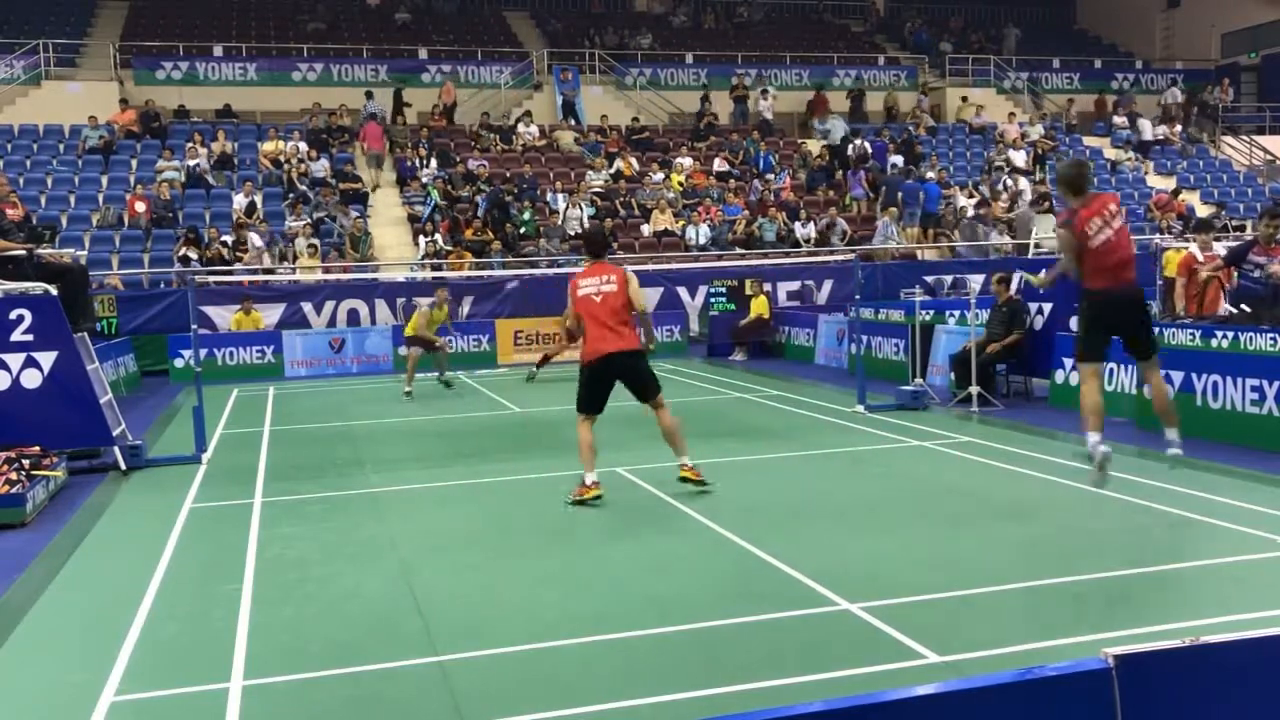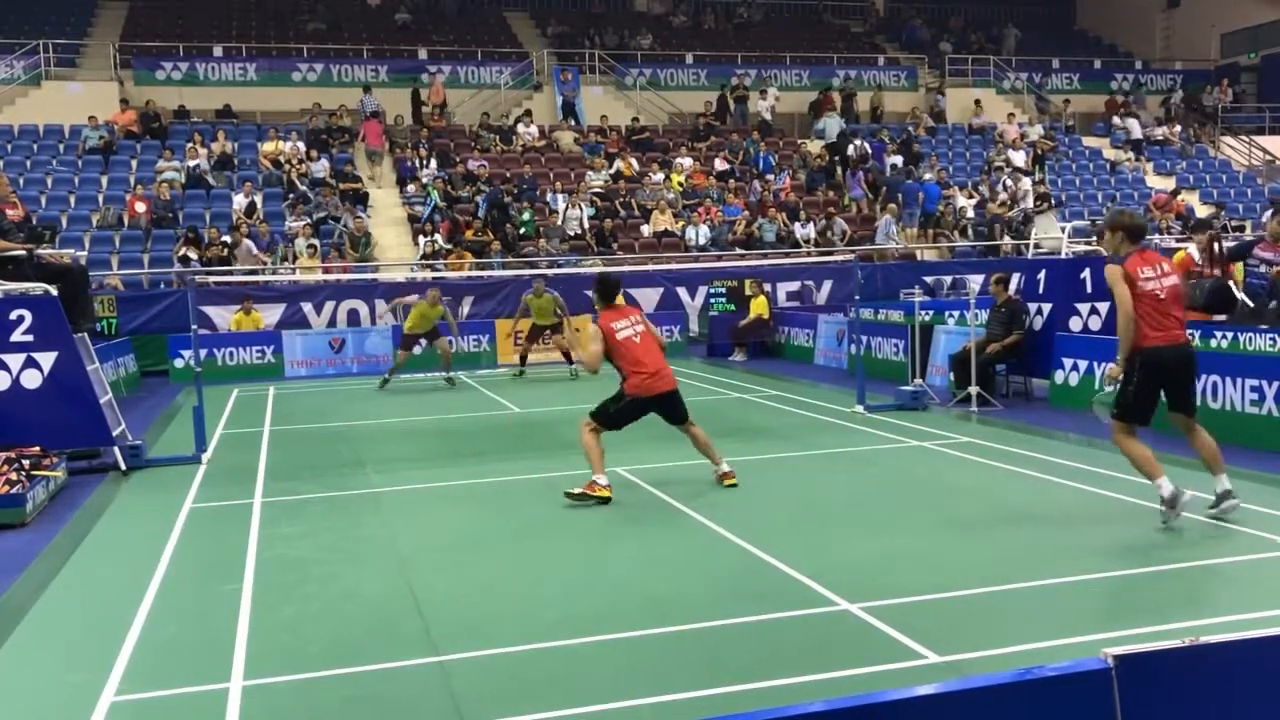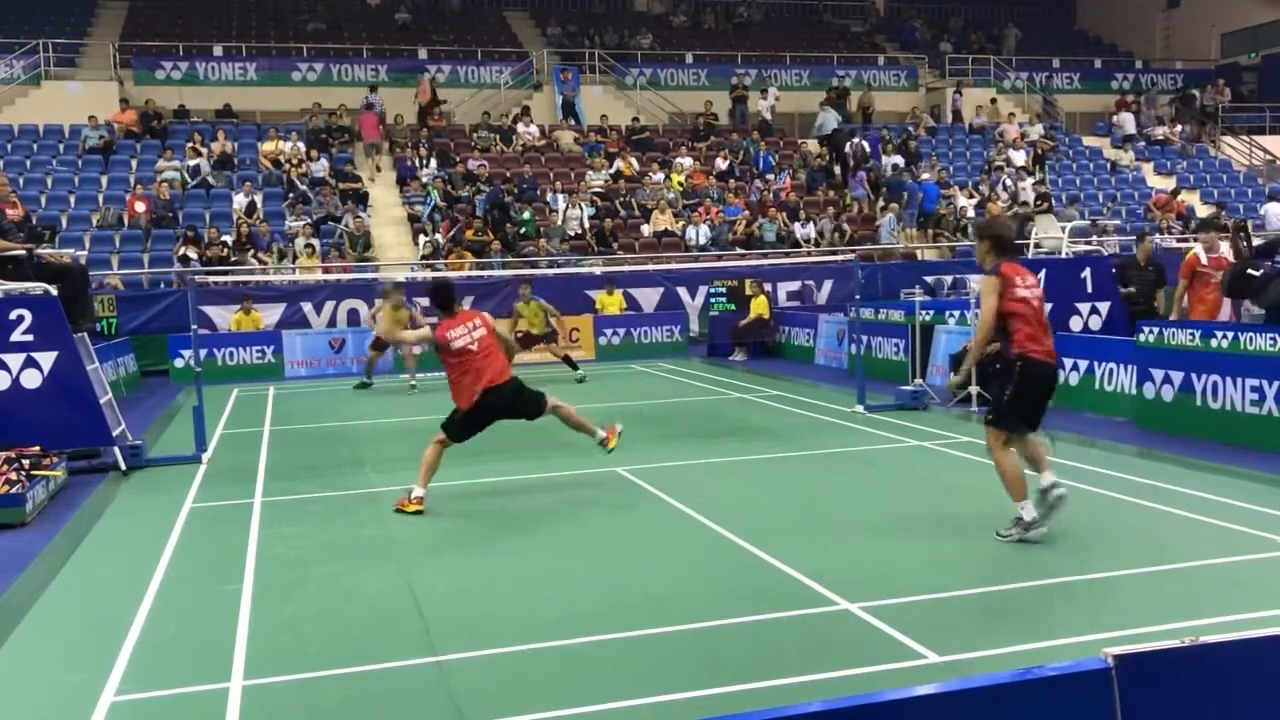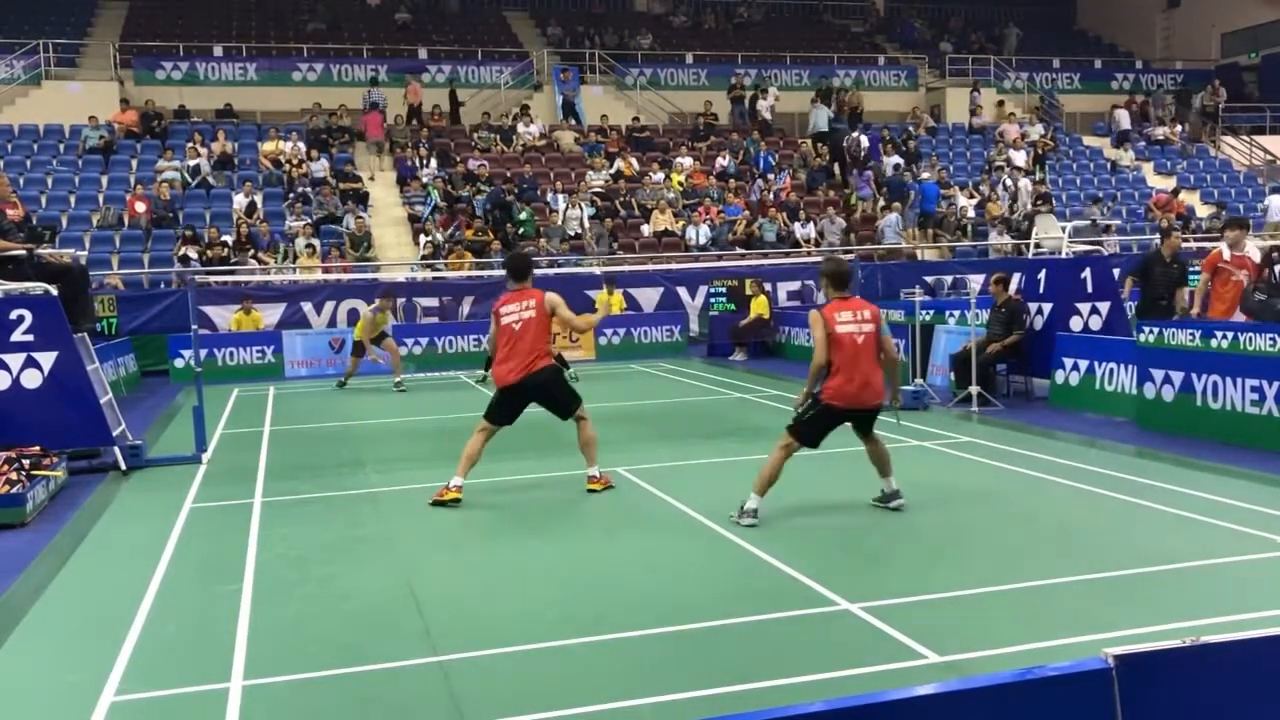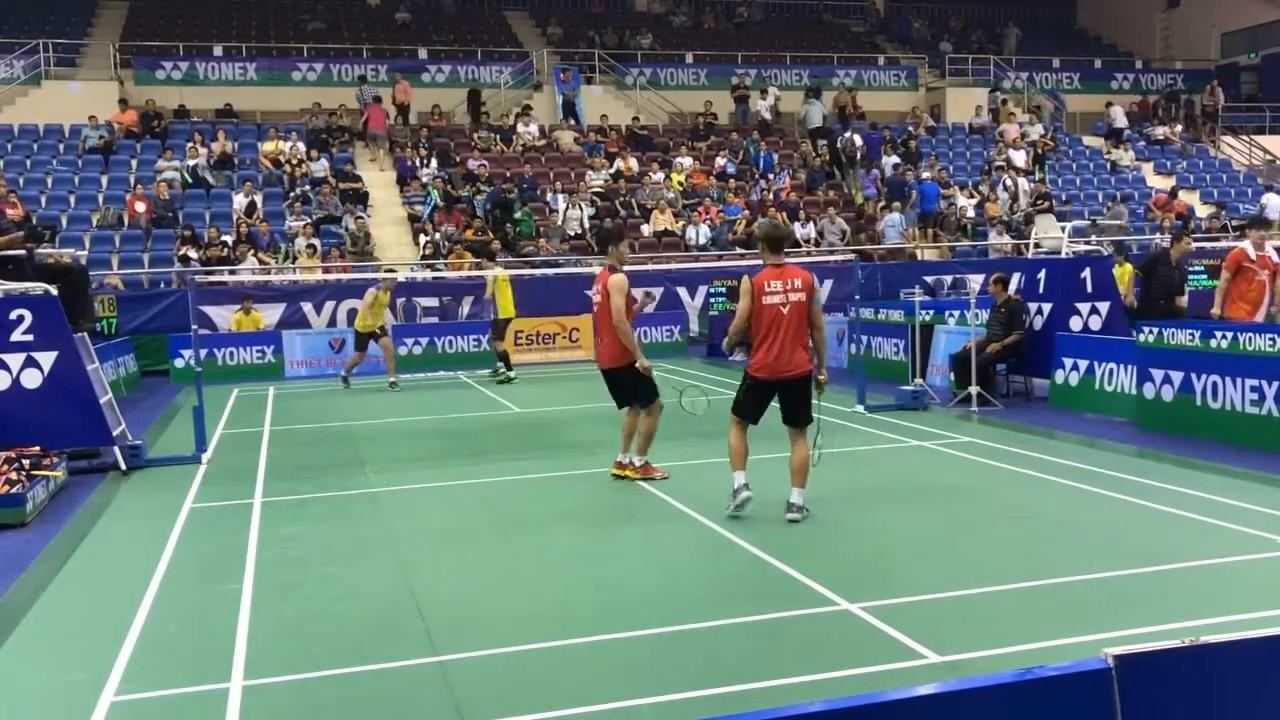
dt=0.5s
person 1, frame 1
left shoulder: (1067, 226)
right shoulder: (1111, 199)
left elbow: (1072, 271)
left hip: (1097, 299)
right hip: (1131, 294)
left knee: (1090, 378)
right knee: (1151, 371)
left ankle: (1096, 445)
right ankle: (1172, 439)
person 1, frame 2
left shoulder: (1116, 267)
right shoulder: (1165, 262)
left elbow: (1127, 314)
right elbow: (1180, 304)
left wrist: (1119, 361)
left hip: (1148, 354)
right hip: (1181, 350)
left knee: (1123, 432)
right knee: (1189, 424)
left ankle: (1169, 492)
right ankle: (1223, 491)
person 1, frame 3
left shoulder: (993, 276)
right shoulder: (1027, 275)
left elbow: (987, 326)
left wrist: (964, 370)
left hip: (1024, 362)
right hip: (1045, 363)
left knee: (997, 440)
right knee: (1020, 432)
left ankle: (1028, 518)
right ankle: (1049, 484)
person 1, frame 4
left shoulder: (819, 314)
right shoulder: (872, 311)
left elbow: (820, 360)
right elbow: (891, 356)
left wrist: (806, 393)
right wrist: (894, 391)
left hip: (835, 397)
right hip: (870, 398)
left knee: (783, 448)
right knee: (869, 439)
left ankle: (751, 507)
right ankle: (891, 492)
person 1, frame 5
left shoulder: (752, 281)
right shoulder: (806, 278)
left elbow: (738, 328)
right elbow: (817, 327)
right wrist: (821, 366)
left hip: (762, 370)
right hip: (798, 369)
left knee: (738, 424)
right knee: (798, 435)
left ankle: (740, 485)
right ankle: (796, 501)
person 2, frame 1
left shoulder: (575, 282)
right shoulder: (625, 275)
left elbow: (573, 327)
right elbow: (640, 308)
right wrist: (649, 337)
left hip: (593, 358)
right hip: (627, 352)
left knee: (584, 420)
right knee: (660, 406)
left ankle: (590, 482)
right ankle: (686, 467)
person 2, frame 2
left shoulder: (597, 327)
right shoulder: (636, 313)
left elbow: (593, 367)
right elbow: (660, 342)
left wrist: (580, 350)
left hip: (638, 391)
right hip: (666, 384)
left knee: (588, 428)
right knee: (688, 427)
left ankle: (599, 485)
right ankle: (724, 471)
person 2, frame 3
left shoulder: (435, 334)
right shoulder: (482, 317)
left elbow: (390, 335)
right elbow: (512, 346)
left wrist: (385, 320)
left hip: (474, 401)
right hip: (506, 387)
left knee: (439, 443)
right knee: (555, 405)
left ankle: (415, 497)
right ankle: (603, 436)
person 2, frame 4
left shoulder: (499, 305)
right shoulder: (548, 298)
left elbow: (493, 346)
right elbow: (579, 327)
right wrist: (599, 316)
left hip: (509, 380)
right hip: (543, 374)
left knee: (482, 432)
right knee: (581, 417)
left ankle: (454, 486)
right ankle: (594, 476)
person 2, frame 5
left shoulder: (600, 278)
right shoulder: (617, 279)
right elbow: (619, 322)
left wrist: (639, 304)
right wrist: (639, 356)
left hip: (607, 358)
right hip: (622, 358)
left knee: (636, 407)
right knee: (654, 407)
left ankle: (623, 461)
right ankle: (638, 463)
